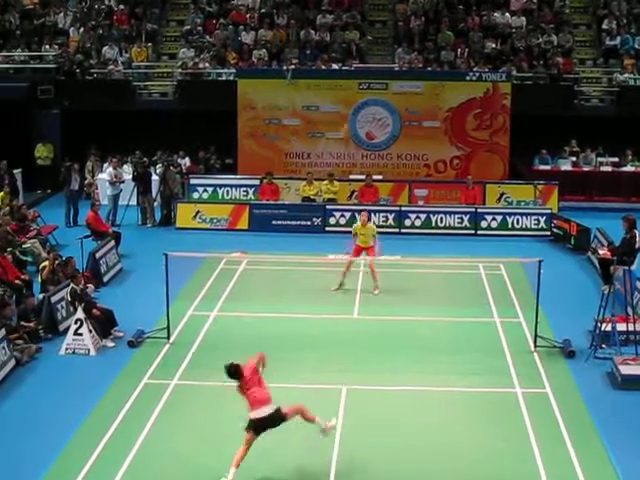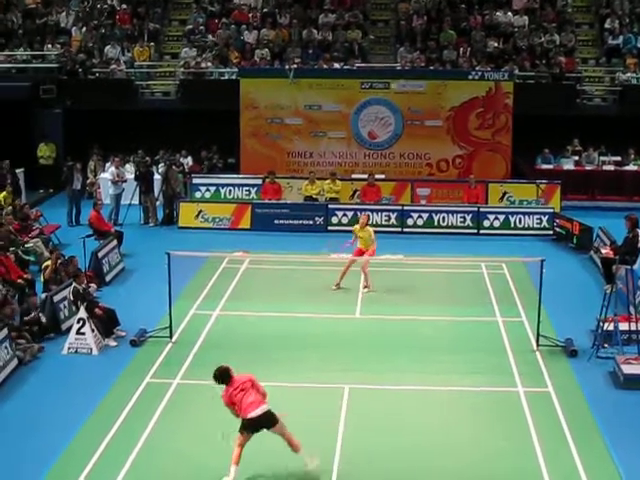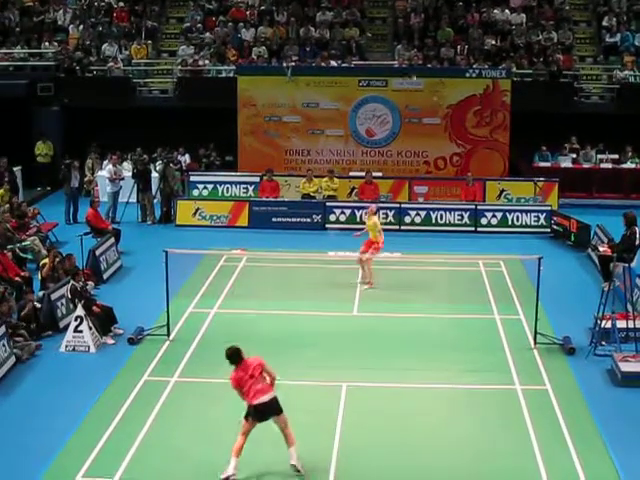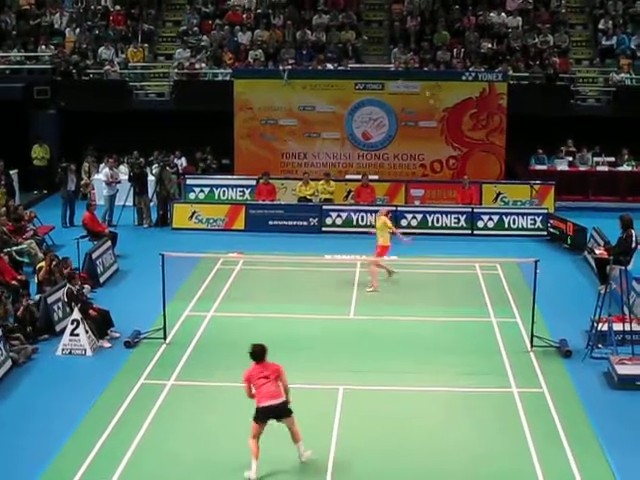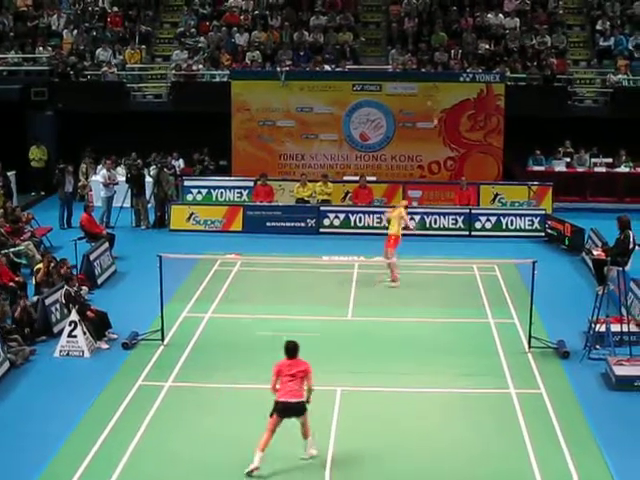
dt=0.2s
person 1, frame 1
left shoulder: (239, 387)
right shoulder: (250, 373)
right elbow: (260, 356)
right wrist: (263, 364)
left hip: (255, 419)
right hip: (271, 413)
left knee: (245, 446)
right knee: (300, 408)
right ankle: (324, 426)
person 1, frame 2
left shoulder: (226, 396)
right shoulder: (246, 378)
left elbow: (237, 415)
right elbow: (263, 393)
left hip: (249, 419)
right hip: (265, 413)
left knee: (239, 446)
right knee: (287, 436)
right ankle: (307, 461)
person 1, frame 3
left shoulder: (234, 377)
right shoulder: (257, 361)
left elbow: (243, 396)
right elbow: (273, 377)
left hip: (255, 406)
right hip: (270, 400)
left knee: (243, 436)
right knee: (286, 429)
left ankle: (231, 469)
right ankle: (294, 460)
person 1, frame 4
left shoulder: (248, 373)
right shoulder: (275, 367)
left elbow: (249, 395)
right elbow: (285, 387)
right wrist: (287, 398)
left hip: (262, 407)
right hip: (279, 404)
left knee: (254, 438)
right knee: (292, 426)
right ankle: (301, 454)
person 1, frame 5
left shoulder: (279, 365)
right shoulder: (305, 365)
left elbow: (273, 388)
right elbow: (309, 387)
right wrist: (308, 397)
left hip: (282, 402)
right hip: (298, 402)
left knee: (269, 433)
right knee: (304, 422)
left ankle: (256, 462)
right ankle: (308, 451)
